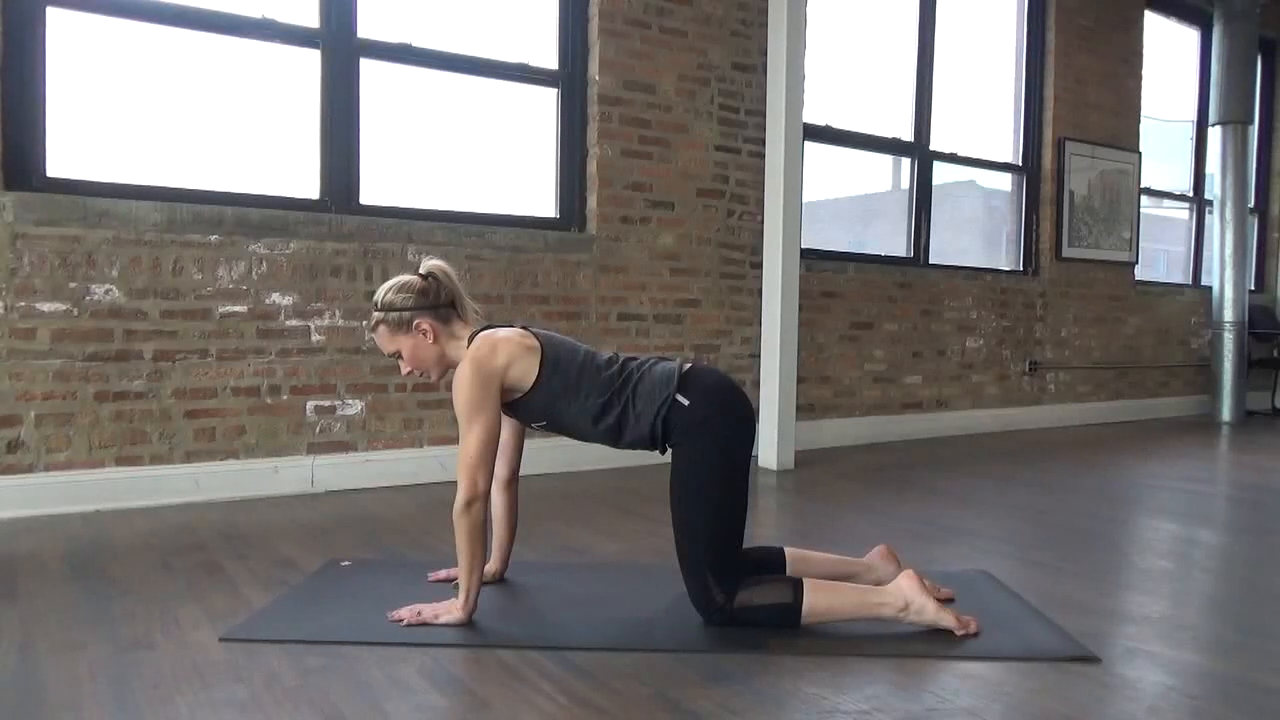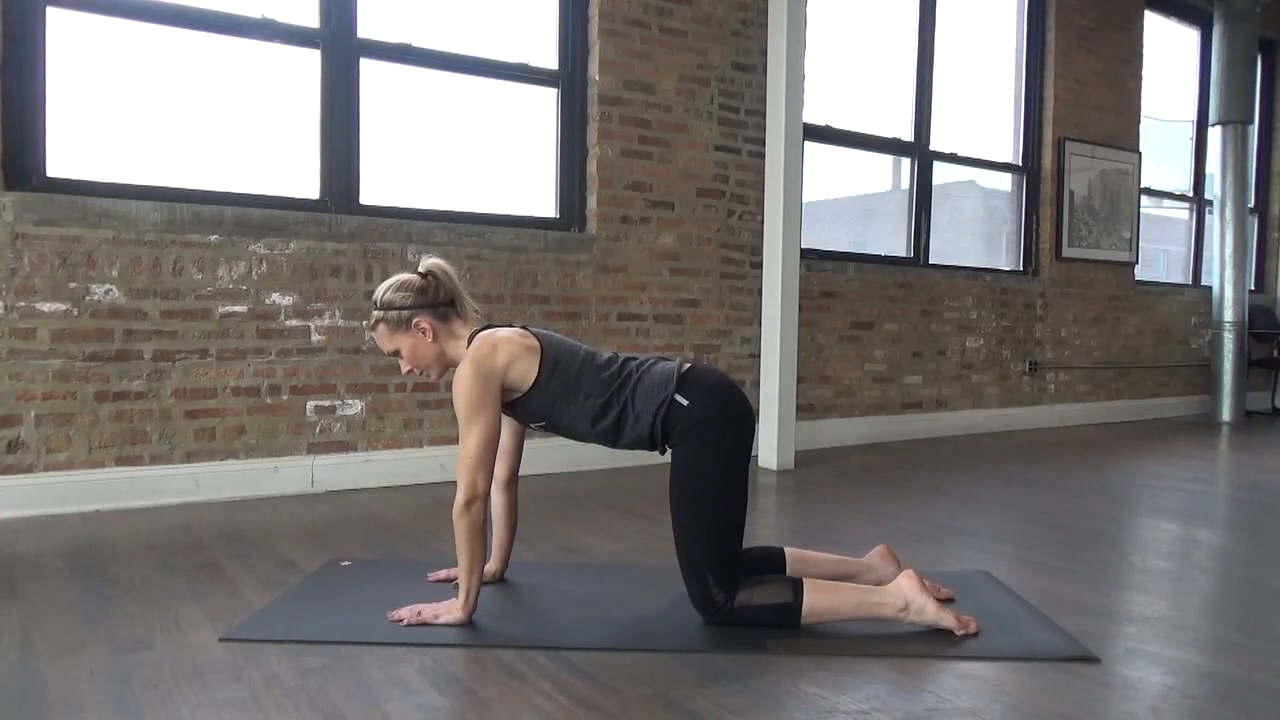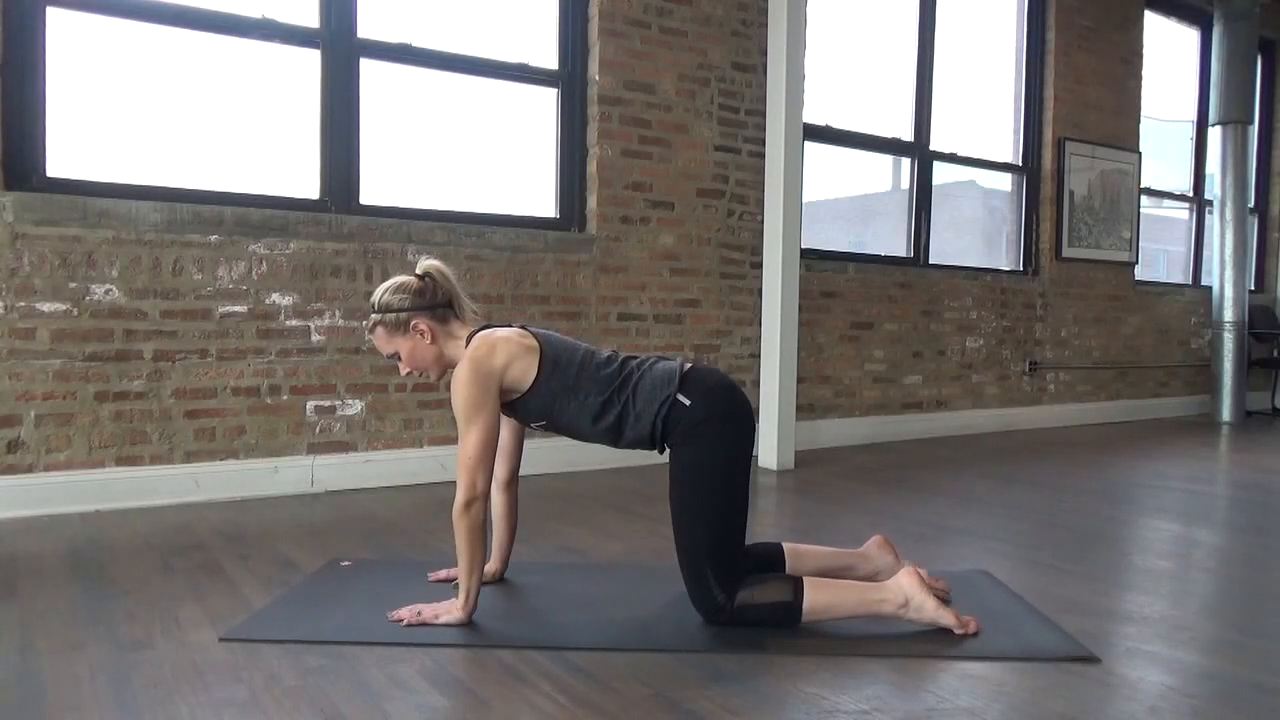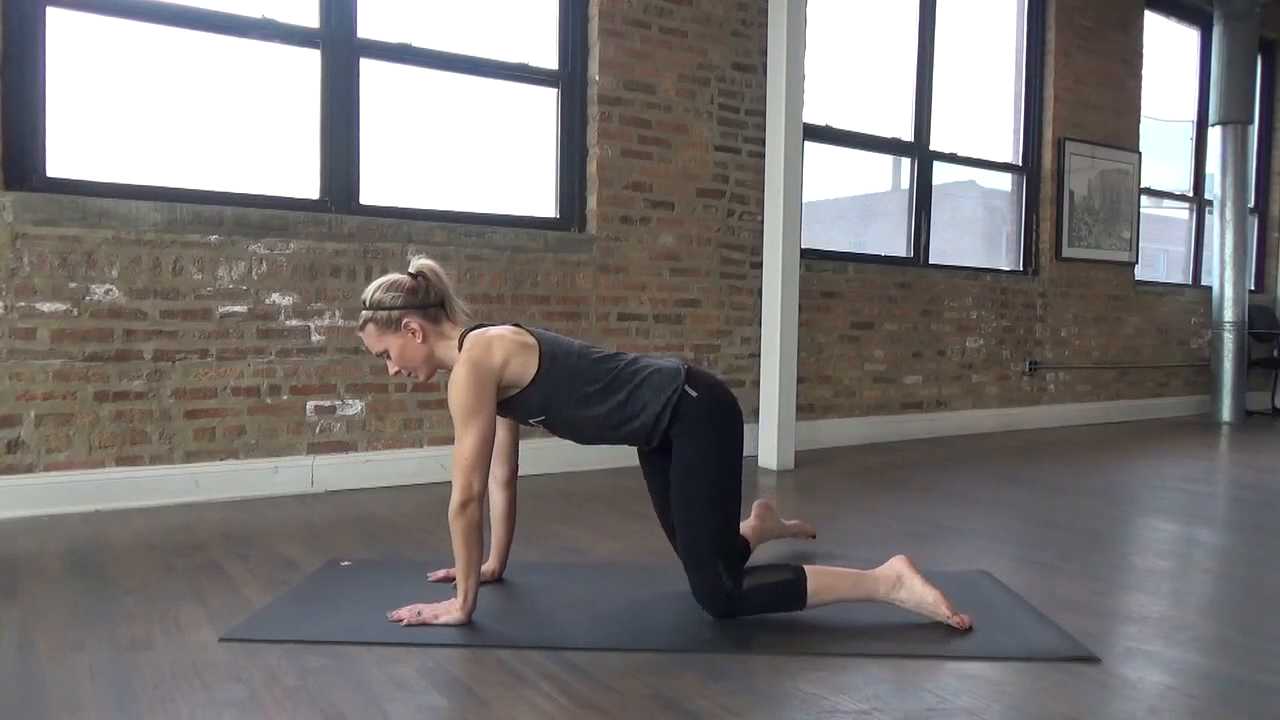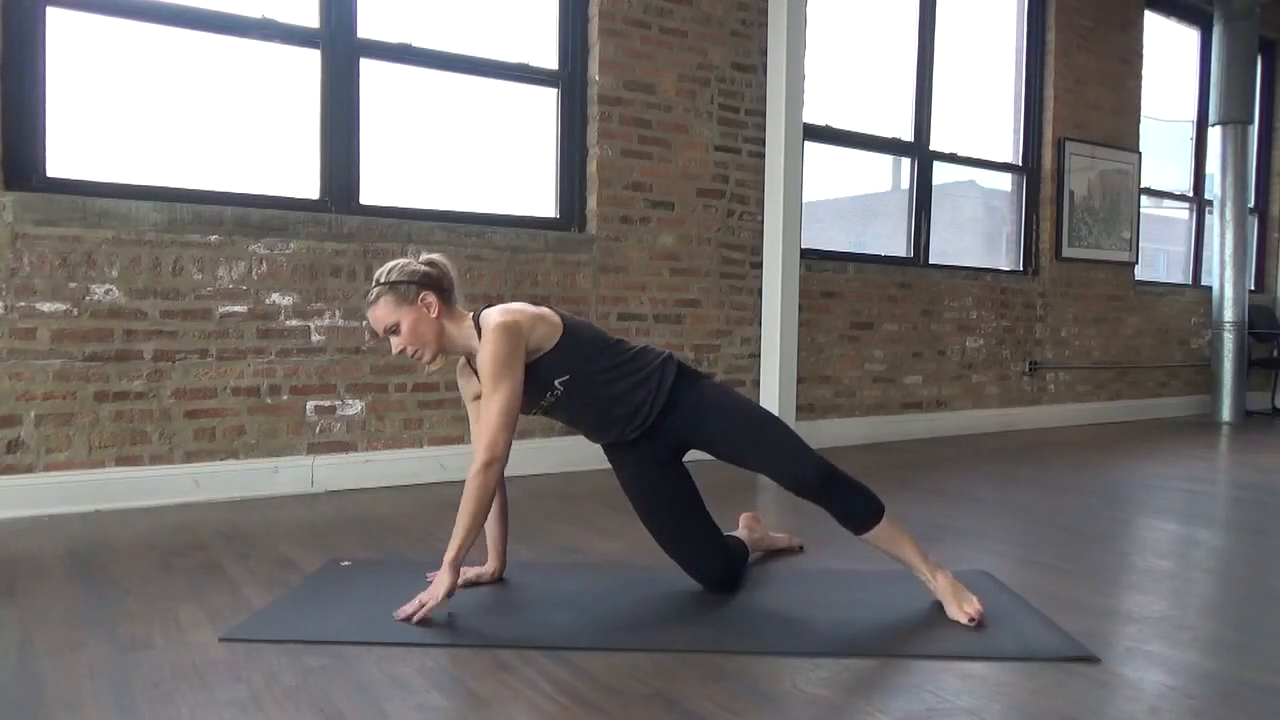
dt=1s
person 1, frame 1
left shoulder: (477, 363)
right shoulder: (500, 356)
left elbow: (471, 493)
right elbow: (504, 477)
left wrist: (464, 601)
right wrist: (493, 564)
left hip: (701, 412)
right hip: (702, 406)
left knee: (716, 599)
right knee: (714, 564)
left ankle: (897, 599)
right ankle: (869, 567)
person 1, frame 2
left shoulder: (478, 362)
right shoulder: (501, 355)
left elbow: (471, 493)
right elbow: (504, 478)
left wrist: (464, 601)
right wrist: (493, 565)
left hip: (701, 413)
right hip: (702, 407)
left knee: (715, 599)
right knee: (715, 565)
left ankle: (897, 599)
right ankle: (869, 566)
person 1, frame 3
left shoulder: (476, 363)
right shoulder: (499, 356)
left elbow: (470, 495)
right elbow: (503, 479)
left wrist: (463, 602)
right wrist: (494, 565)
left hip: (701, 414)
right hip: (699, 408)
left knee: (716, 599)
right knee: (717, 564)
left ankle: (896, 596)
right ankle: (867, 561)
person 1, frame 4
left shoulder: (472, 362)
right shoulder: (490, 358)
left elbow: (465, 496)
right elbow: (502, 477)
left wrist: (461, 603)
right wrist: (495, 564)
left hip: (696, 411)
right hip: (662, 429)
left knee: (719, 597)
right knee: (707, 566)
left ankle: (890, 582)
right ankle: (755, 526)
person 1, frame 5
left shoulder: (502, 326)
right shoulder: (468, 373)
left elbow: (491, 462)
right elbow: (490, 472)
left wrist: (448, 569)
right wrist: (493, 562)
left hip: (680, 397)
right hip: (633, 446)
left knee: (810, 475)
right knee: (717, 573)
left ankle: (934, 575)
right ankle: (753, 536)
